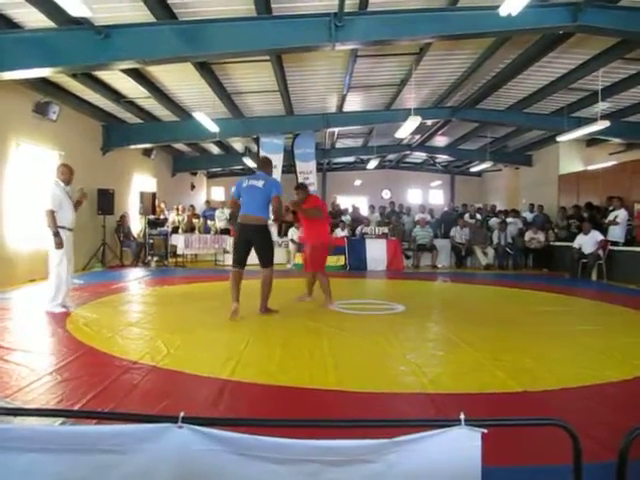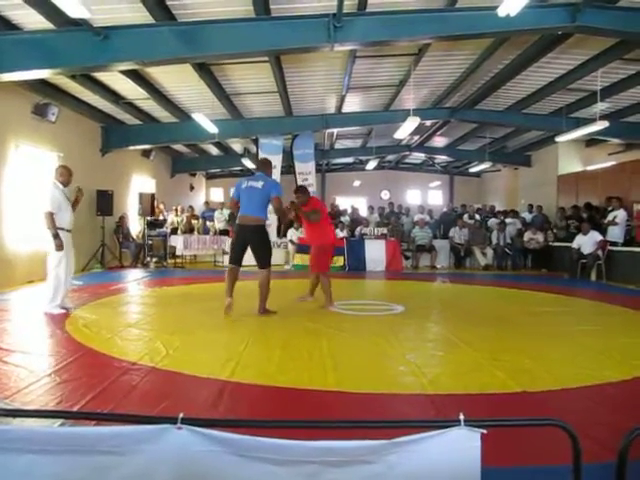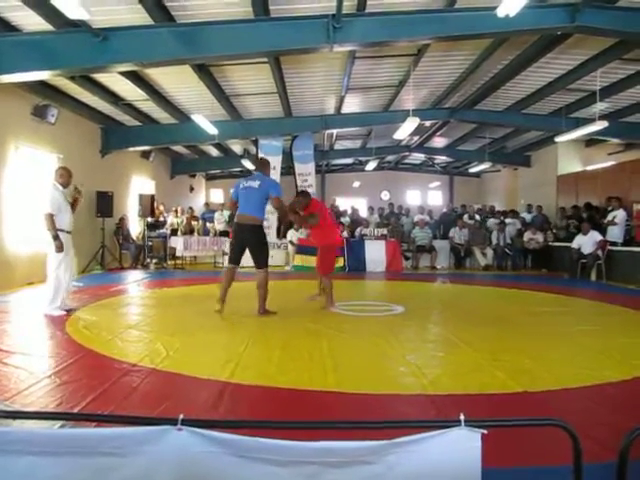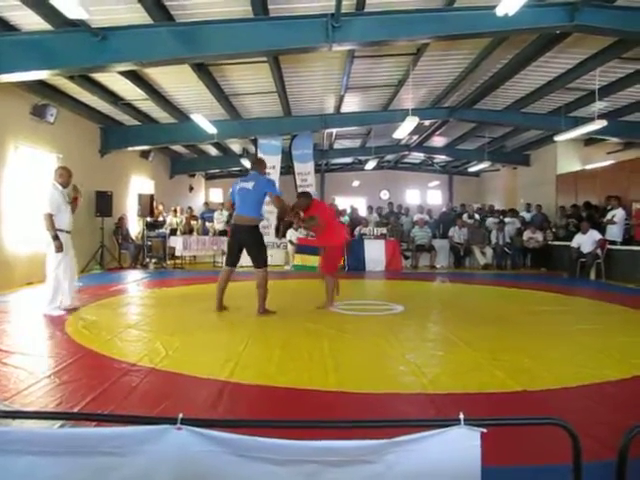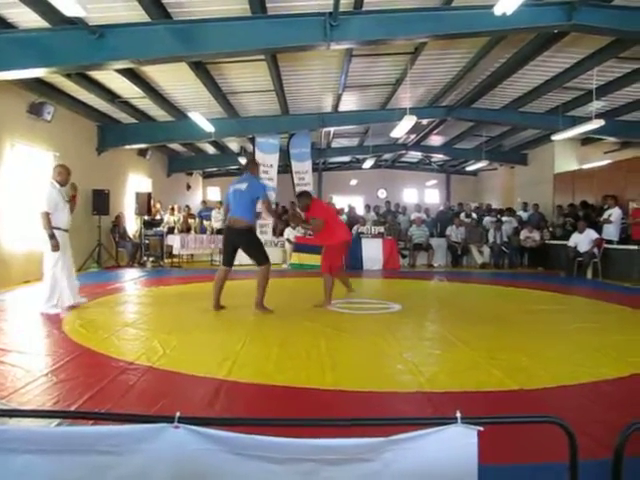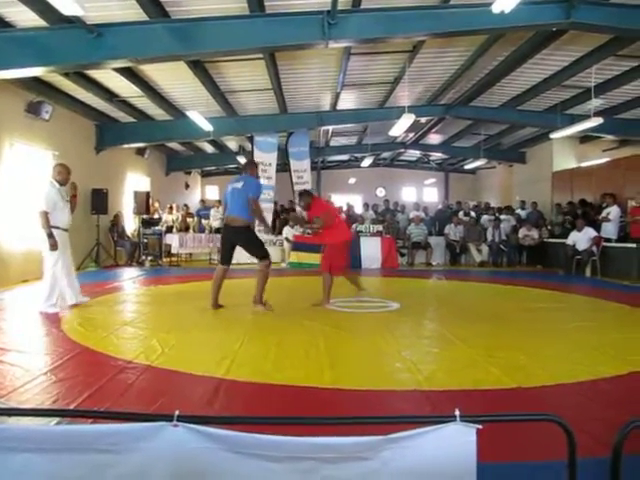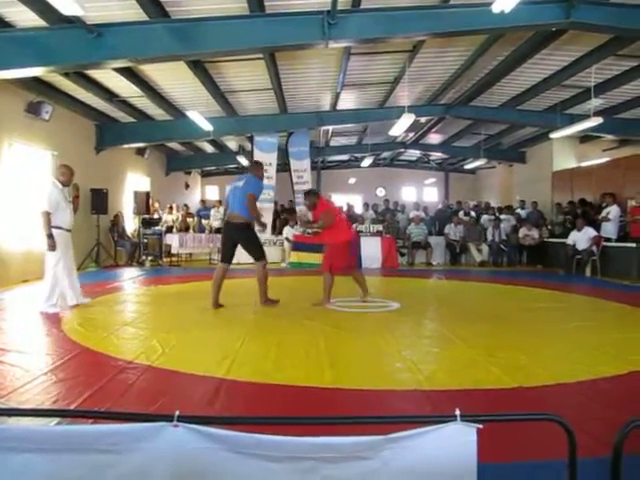
dt=0.1s
person 1, frame 1
left shoulder: (242, 181)
right shoulder: (273, 183)
left elbow: (232, 204)
right elbow: (276, 205)
right wrist: (278, 218)
left hip: (242, 227)
right hip: (260, 228)
left knee: (237, 267)
right knee: (267, 269)
left ankle: (235, 302)
right ankle: (263, 306)
person 1, frame 2
left shoulder: (242, 182)
right shoulder: (272, 184)
left elbow: (232, 205)
right elbow: (277, 205)
right wrist: (282, 214)
left hip: (241, 227)
right hip: (258, 229)
left knee: (233, 265)
right knee: (264, 270)
left ankle: (229, 296)
right ankle: (262, 308)
person 1, frame 3
left shoulder: (241, 182)
right shoulder: (271, 183)
left elbow: (231, 205)
right elbow: (277, 204)
right wrist: (285, 213)
left hip: (238, 226)
right hip: (255, 229)
left knee: (232, 265)
right knee: (262, 269)
left ankle: (221, 300)
right ankle: (261, 308)
person 1, frame 4
left shoulder: (237, 183)
right shoulder: (266, 182)
left elbow: (229, 207)
right elbow: (277, 203)
right wrist: (287, 210)
left hip: (235, 228)
right hip: (251, 229)
left knee: (229, 267)
right knee: (261, 269)
left ankle: (218, 304)
right ankle: (261, 308)
person 1, frame 5
left shoulder: (233, 185)
right shoulder: (257, 184)
right elbow: (267, 207)
right wrist: (277, 218)
left hip: (229, 229)
right hip: (245, 231)
left knee: (225, 267)
right knee: (264, 265)
left ankle: (216, 303)
right ankle: (259, 303)
person 1, frame 6
left shoulder: (231, 184)
right shoulder: (254, 183)
right elbow: (254, 206)
right wrist: (265, 224)
left hip: (227, 228)
right hip: (243, 229)
left knee: (223, 265)
right knee: (265, 260)
left ankle: (214, 302)
right ankle: (258, 299)
person 1, frame 7
left shoulder: (235, 182)
right shoulder: (256, 182)
right elbow: (250, 202)
right wrist: (260, 221)
left hip: (228, 225)
right hip: (242, 227)
left knee: (223, 264)
right knee: (261, 261)
left ankle: (215, 301)
right ankle: (264, 298)
person 2, frame 1
left shoulder: (65, 189)
right shoulder: (55, 189)
right elbow: (49, 213)
left wrist: (80, 201)
right wrist: (56, 236)
left hip: (67, 233)
right hip: (59, 233)
left knee: (66, 269)
right knee: (58, 269)
left ankle: (61, 301)
right ankle: (53, 304)
person 2, frame 2
left shoulder: (62, 191)
right shoulder: (53, 191)
left elbow: (68, 211)
right elbow: (48, 215)
left wrist: (77, 199)
right wrist: (56, 237)
left hip: (65, 234)
right hip: (58, 235)
left knee: (67, 269)
right knee: (56, 271)
left ankle: (60, 302)
right ankle: (52, 305)
person 2, frame 3
left shoulder: (62, 192)
right shoulder: (53, 193)
left elbow: (69, 212)
right elbow: (48, 217)
left wrist: (76, 199)
right wrist: (56, 239)
left hip: (65, 236)
right hip: (57, 236)
left knee: (68, 270)
right knee: (56, 272)
left ankle: (61, 303)
right ankle: (52, 307)
person 2, frame 4
left shoulder: (62, 192)
right shoulder: (52, 192)
left elbow: (70, 212)
right elbow: (47, 217)
left wrist: (75, 197)
right wrist: (55, 239)
left hip: (65, 235)
right hip: (57, 236)
left knee: (70, 269)
right knee: (56, 272)
left ankle: (66, 302)
right ankle: (51, 307)
person 2, frame 5
left shoulder: (61, 191)
right shoulder: (50, 190)
left elbow: (69, 211)
right elbow: (44, 215)
left wrist: (73, 196)
right wrist: (52, 237)
left hip: (63, 234)
right hip: (54, 234)
left knee: (67, 268)
right knee: (53, 270)
left ankle: (70, 298)
right ankle: (48, 305)
person 2, frame 6
left shoulder: (61, 190)
right shoulder: (49, 190)
left elbow: (70, 210)
right elbow: (43, 214)
left wrist: (73, 195)
right wrist: (50, 237)
left hip: (62, 233)
right hip: (53, 233)
left knee: (67, 267)
right knee: (53, 269)
left ankle: (73, 297)
right ankle: (48, 305)
person 2, frame 7
left shoulder: (64, 191)
right shoulder: (52, 190)
left elbow: (73, 211)
right elbow: (45, 215)
left wrist: (76, 195)
right wrist: (49, 237)
left hip: (65, 234)
right hip: (55, 234)
left knee: (69, 268)
right knee: (55, 270)
left ankle: (74, 298)
right ankle: (48, 305)
person 3, frame 1
left shoulder: (315, 201)
right shoulder: (301, 204)
left elbow: (316, 216)
right elbow: (300, 220)
left wrist: (299, 208)
left hip: (320, 240)
right hip: (310, 241)
left knee: (317, 269)
right knee: (309, 268)
left ankle: (329, 299)
right ankle: (308, 294)
person 3, frame 2
left shoulder: (315, 204)
right shoulder: (303, 206)
left elbow: (314, 219)
right elbow: (301, 221)
left wrist: (299, 211)
left hip: (324, 242)
right hip: (316, 241)
left knee: (321, 270)
right knee: (315, 268)
left ankle: (328, 301)
right ankle: (310, 294)
person 3, frame 3
left shoulder: (315, 207)
right shoulder: (310, 206)
left elbow: (312, 223)
right elbow: (306, 224)
left wrist: (296, 215)
left hip: (330, 242)
right hip: (327, 241)
left knee: (324, 271)
right knee: (324, 269)
left ankle: (329, 302)
right ankle: (322, 292)
person 3, frame 4
left shoulder: (316, 208)
right shoulder: (313, 207)
left elbow: (313, 226)
right elbow: (309, 225)
left wrist: (300, 221)
left hip: (334, 241)
right hip: (333, 240)
left knee: (328, 270)
right knee: (328, 269)
left ankle: (329, 302)
right ankle: (335, 292)
person 3, frame 5
left shoulder: (315, 207)
right shoulder: (316, 205)
left elbow: (317, 227)
left hip: (335, 241)
right hip: (341, 237)
left knee: (327, 270)
right knee: (336, 268)
left ankle: (327, 301)
right ankle: (349, 289)
person 3, frame 6
left shoulder: (317, 206)
right shoulder: (318, 204)
left elbow: (322, 224)
left hip: (336, 240)
right hip: (343, 237)
left knee: (326, 269)
right knee: (342, 267)
left ankle: (325, 300)
right ankle: (360, 289)
person 3, frame 7
left shoulder: (321, 206)
right shoulder: (324, 204)
left elbow: (327, 222)
right elbow: (320, 222)
left wrist: (312, 226)
left hip: (337, 241)
right hip: (348, 237)
left knee: (327, 269)
right knee: (352, 267)
left ankle: (325, 299)
right ankle: (365, 293)
